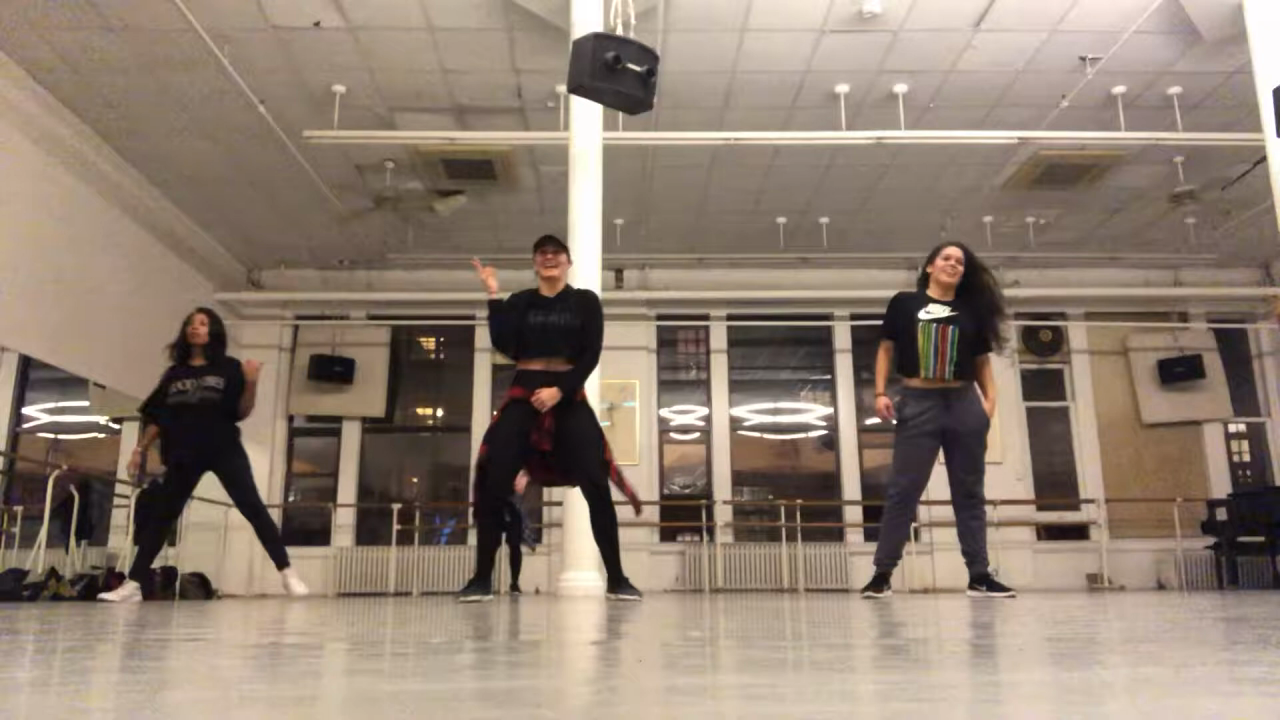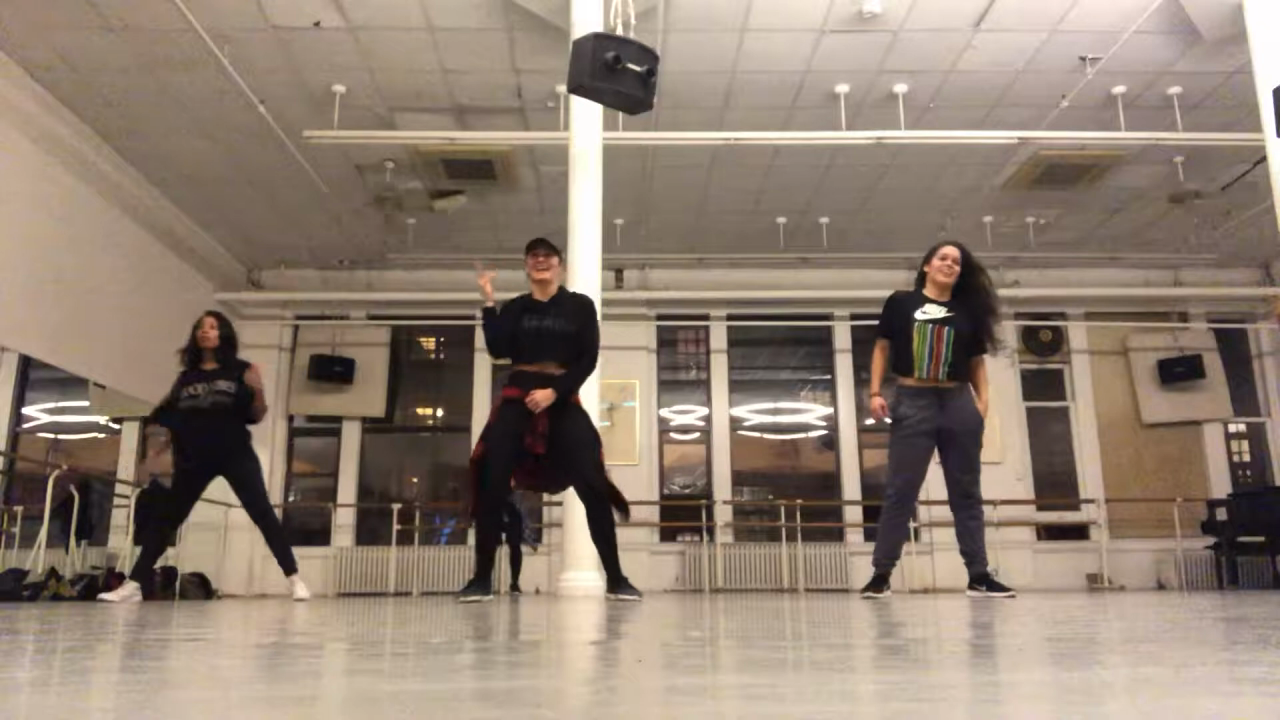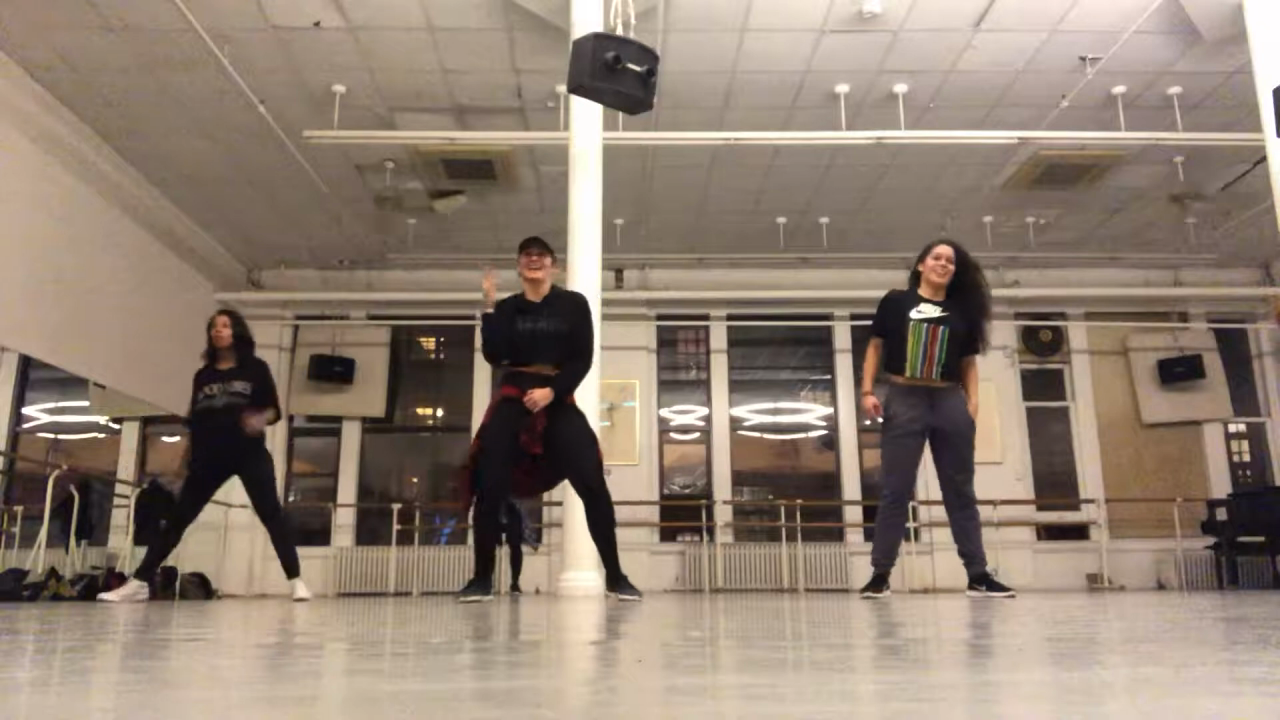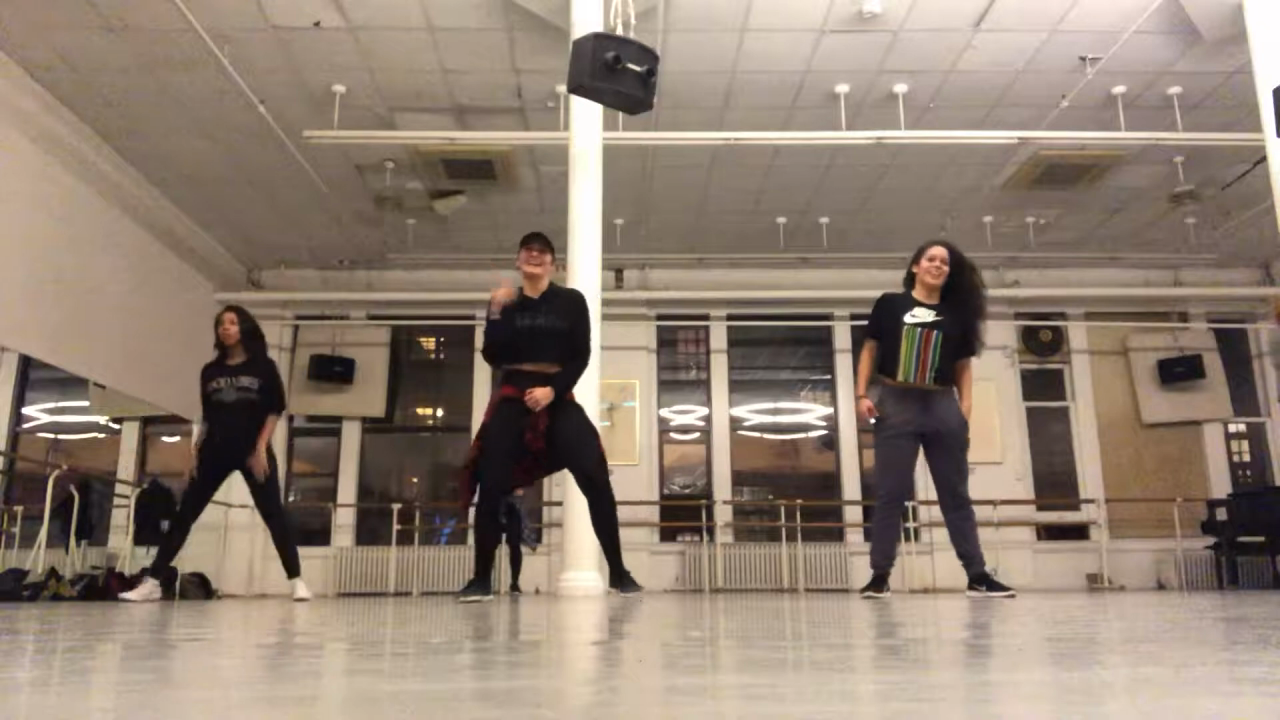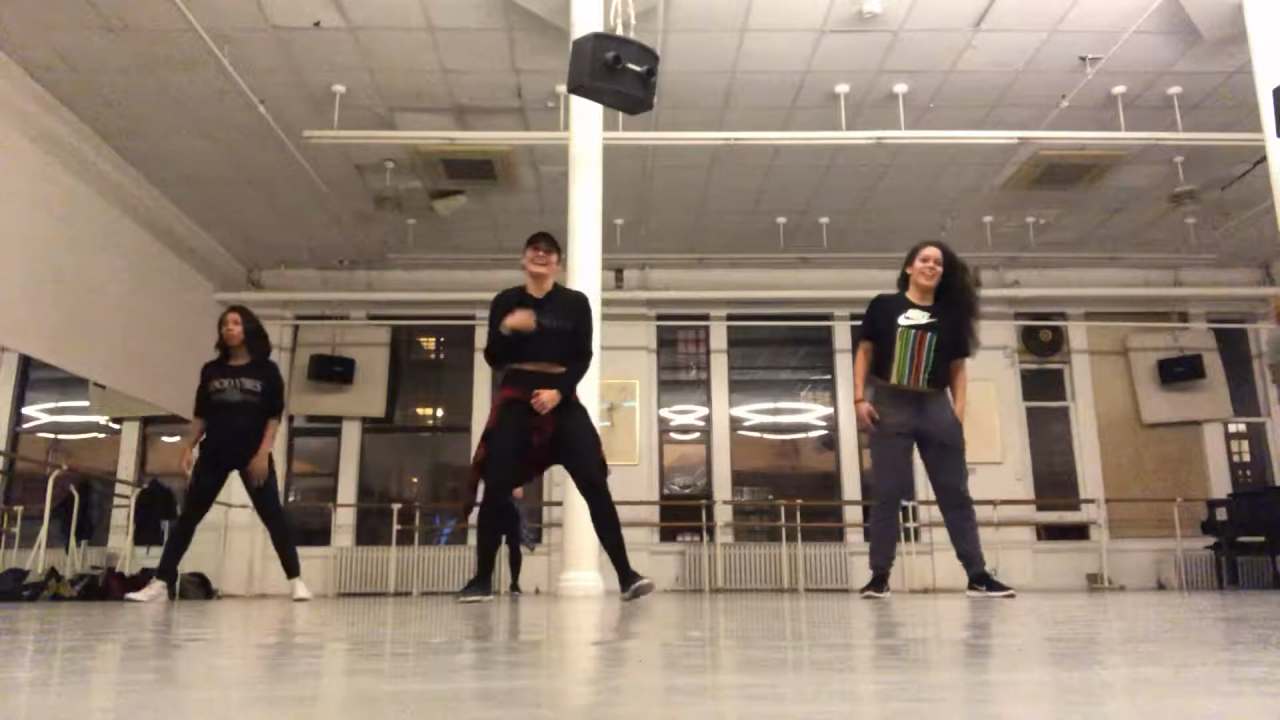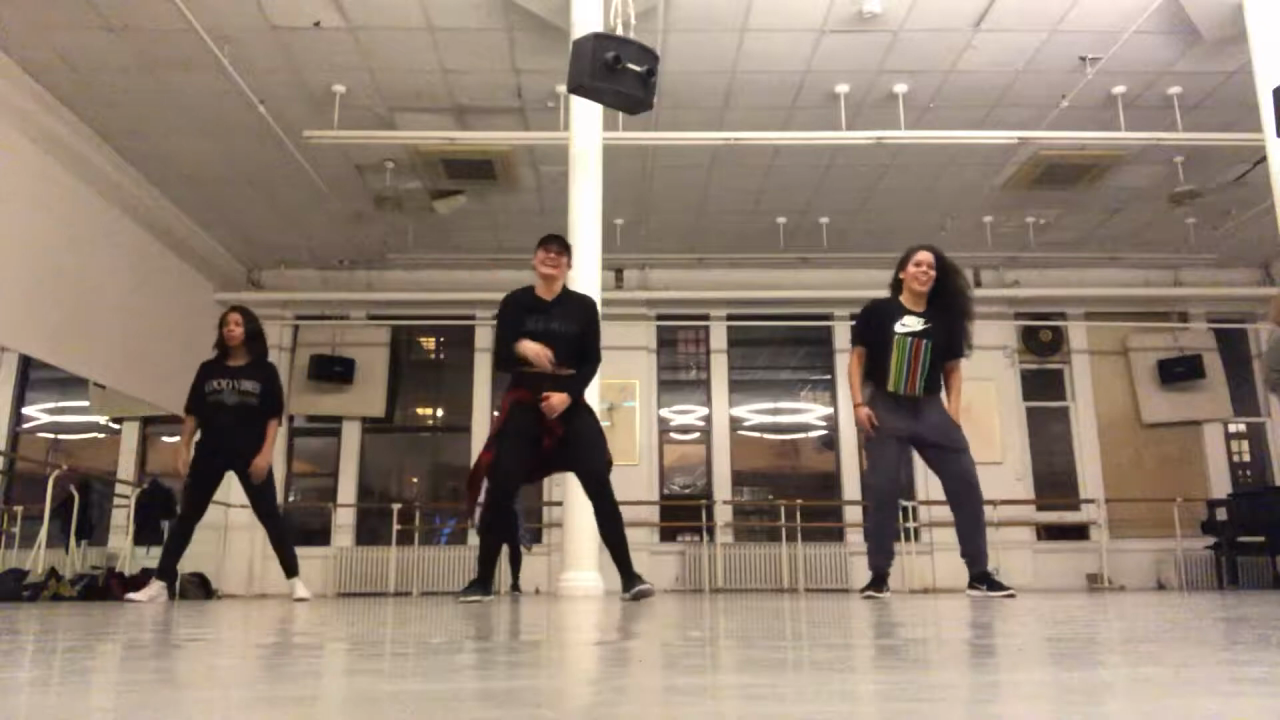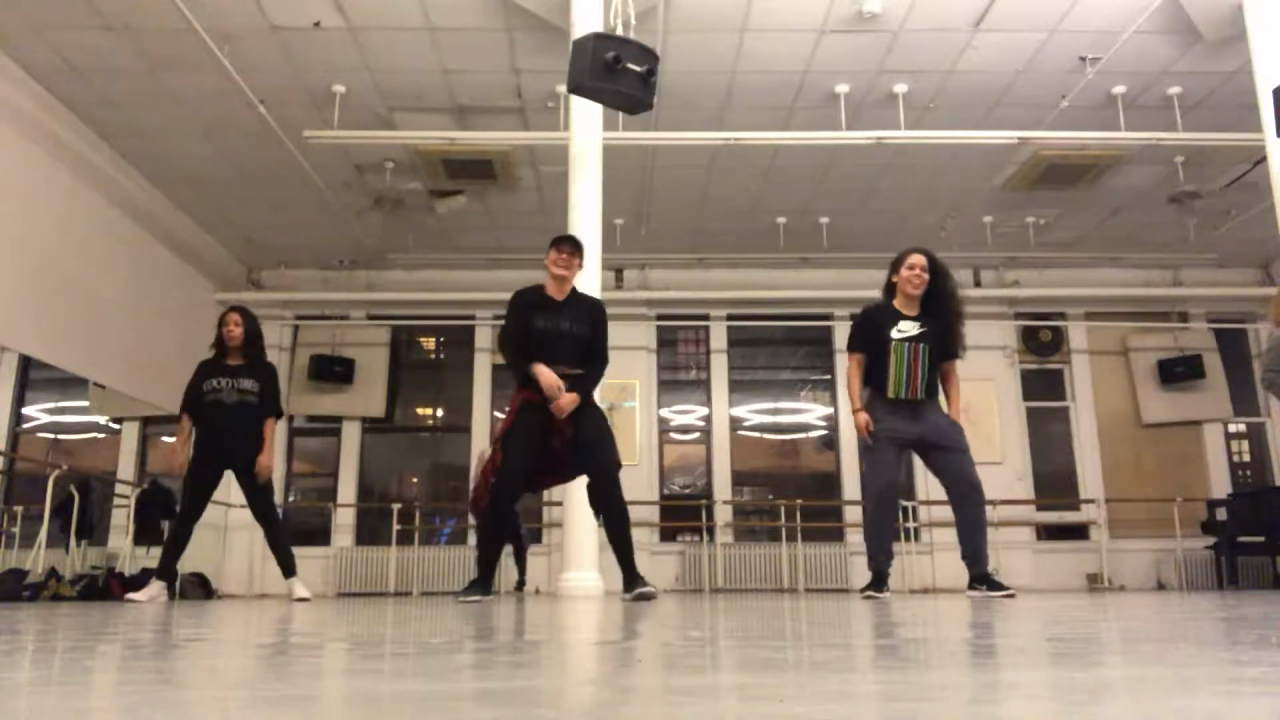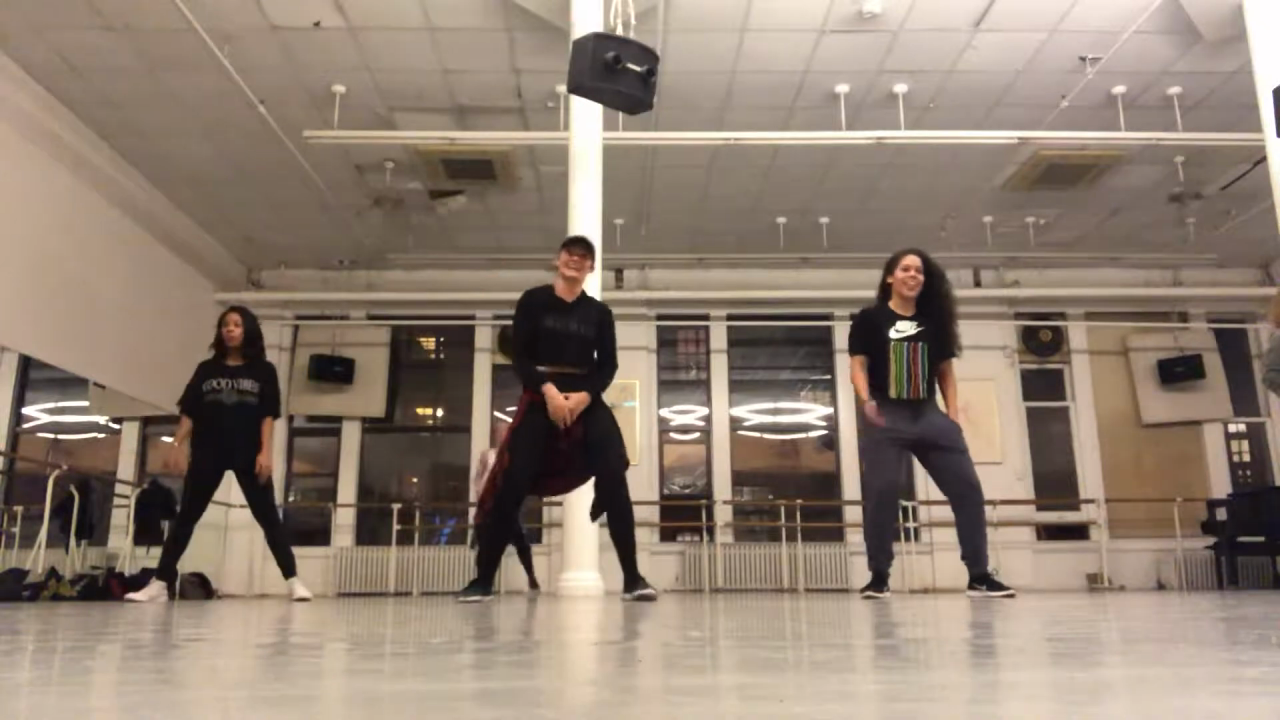
dt=0.1s
person 1, frame 1
left shoulder: (586, 301)
right shoulder: (520, 303)
left elbow: (591, 355)
right elbow: (503, 345)
left wrist: (560, 390)
right wrist: (493, 296)
left hip: (568, 397)
right hip: (523, 396)
left knee: (597, 484)
right knee: (493, 484)
left ankle: (616, 579)
right ankle: (482, 579)
person 1, frame 2
left shoulder: (580, 305)
right shoulder: (515, 308)
left elbow: (589, 359)
right elbow: (498, 351)
left wrist: (554, 391)
right wrist: (489, 303)
left hip: (563, 399)
right hip: (517, 398)
left knee: (593, 486)
right knee: (491, 484)
left ankle: (615, 579)
right ankle: (482, 579)
person 1, frame 3
left shoulder: (574, 304)
right shoulder: (508, 307)
left elbow: (583, 359)
right elbow: (493, 357)
left wrist: (552, 390)
right wrist: (490, 308)
left hip: (558, 399)
right hip: (513, 399)
left knee: (592, 484)
right knee: (490, 486)
left ankle: (615, 577)
right ankle: (482, 579)
person 1, frame 4
left shoulder: (572, 301)
right shoulder: (507, 304)
left elbow: (581, 356)
right elbow: (493, 358)
left wrist: (553, 389)
right wrist: (495, 312)
left hip: (558, 397)
right hip: (512, 398)
left knee: (595, 479)
right knee: (490, 486)
left ankle: (618, 573)
right ankle: (481, 580)
person 1, frame 5
left shoulder: (575, 303)
right shoulder: (506, 302)
left elbow: (583, 356)
right elbow: (493, 358)
left wrist: (558, 391)
right wrist: (506, 328)
left hip: (561, 397)
right hip: (516, 397)
left knee: (593, 482)
right knee: (496, 487)
left ankle: (626, 575)
right ankle: (482, 580)
person 1, frame 6
left shoulder: (583, 306)
right shoulder: (515, 303)
left elbow: (592, 360)
right elbow: (501, 360)
left wrist: (568, 395)
right wrist: (521, 346)
left hip: (570, 399)
right hip: (524, 399)
left knee: (600, 483)
right knee: (501, 488)
left ankle: (629, 576)
right ankle: (483, 580)
person 1, frame 7
left shoulder: (592, 309)
right shoulder: (524, 300)
left elbow: (599, 362)
right elbow: (511, 355)
left wrist: (578, 394)
right wrist: (538, 371)
left hip: (578, 400)
right hip: (533, 399)
left knee: (608, 482)
right knee: (506, 487)
left ankle: (631, 577)
right ankle: (483, 580)
person 1, frame 8
left shoulder: (599, 312)
right shoulder: (533, 301)
left elbow: (608, 364)
right elbow: (519, 357)
left wrist: (587, 395)
right wrist: (547, 387)
left hip: (586, 400)
right hip: (540, 400)
left knee: (614, 483)
right knee: (511, 488)
left ankle: (632, 578)
right ankle: (483, 580)
person 2, frame 1
left shoulder: (973, 311)
right shoulder: (904, 304)
left elbow: (982, 360)
right elbow: (886, 350)
left wrist: (990, 396)
right wrist: (880, 393)
left hip: (963, 403)
right hip: (918, 402)
left knee: (969, 491)
right knee: (904, 489)
left ankle: (979, 576)
right ankle: (882, 574)
person 2, frame 2
left shoulder: (968, 311)
right shoulder: (901, 303)
left elbow: (977, 362)
right elbow: (882, 349)
left wrist: (982, 398)
right wrist: (875, 392)
left hip: (957, 403)
right hip: (912, 401)
left knee: (966, 490)
right knee: (900, 488)
left ankle: (979, 576)
right ankle: (881, 574)
person 2, frame 3
left shoulder: (963, 311)
right shoulder: (896, 302)
left elbow: (968, 362)
right elbow: (875, 348)
left wrist: (972, 401)
right wrist: (867, 391)
left hip: (949, 402)
right hip: (904, 400)
left knee: (960, 490)
right knee: (896, 489)
left ankle: (978, 576)
right ankle: (880, 575)
person 2, frame 4
left shoulder: (957, 314)
right shoulder: (890, 305)
left elbow: (963, 365)
right elbow: (870, 350)
left wrist: (965, 404)
right wrist: (862, 394)
left hip: (941, 405)
right hip: (897, 402)
left knee: (955, 491)
right knee: (891, 490)
left ankle: (977, 576)
right ankle: (880, 576)
person 2, frame 5
left shoulder: (951, 314)
right shoulder: (884, 306)
left elbow: (957, 366)
right elbow: (864, 353)
left wrist: (959, 406)
right wrist: (860, 398)
left hip: (935, 406)
right hip: (890, 405)
left knee: (955, 490)
right knee: (889, 490)
left ankle: (977, 576)
right ankle: (880, 576)
person 2, frame 6
left shoulder: (945, 318)
right shoulder: (877, 311)
left elbow: (952, 368)
right elbow: (858, 357)
left wrist: (954, 408)
right wrist: (859, 403)
left hip: (930, 411)
right hip: (887, 409)
left knee: (966, 487)
right knee: (883, 490)
left ankle: (978, 574)
right ankle: (879, 576)
person 2, frame 7
left shoulder: (939, 320)
right shoulder: (872, 317)
left elbow: (948, 370)
right elbow: (855, 365)
left wrist: (954, 413)
right wrist: (858, 409)
left hip: (929, 414)
right hip: (885, 415)
left knee: (969, 488)
right knee: (881, 492)
left ankle: (979, 576)
right ankle: (879, 576)
person 2, frame 8
left shoulder: (935, 320)
right shoulder: (870, 319)
left elbow: (945, 370)
right elbow: (858, 366)
left wrist: (953, 413)
right wrist: (866, 402)
left hip: (928, 414)
right hip: (885, 416)
left knee: (968, 488)
right knee: (881, 492)
left ankle: (979, 576)
right ankle: (879, 576)
person 3, frame 1
left shoulder: (229, 367)
right shoulder: (174, 373)
left elbow: (240, 412)
right elbow: (157, 416)
left wrist: (249, 385)
right wrist: (139, 450)
left hip: (226, 451)
right hip: (183, 456)
left knee: (253, 509)
right knee: (161, 516)
left ankle: (288, 576)
right ankle: (133, 584)
person 3, frame 2
left shoulder: (239, 370)
right shoulder: (186, 377)
left elbow: (255, 416)
right elbow: (170, 420)
left wrist: (258, 391)
right wrist: (154, 455)
left hip: (236, 454)
right hip: (193, 459)
left knee: (263, 513)
right knee: (167, 519)
left ankle: (294, 580)
right ankle: (134, 584)
person 3, frame 3
left shoulder: (255, 369)
right shoulder: (203, 376)
left elbow: (272, 411)
right elbow: (197, 422)
left wrist: (260, 420)
right wrist: (189, 455)
left hip: (251, 455)
right hip: (209, 459)
left knee: (273, 515)
right knee: (178, 518)
left ankle: (296, 582)
right ankle: (139, 583)
person 3, frame 4
left shoulder: (263, 367)
right shoulder: (210, 370)
left elbow: (273, 411)
right elbow: (208, 417)
left wrist: (261, 447)
right wrist: (196, 450)
left hip: (253, 453)
right hip: (215, 453)
left knee: (274, 515)
right knee: (184, 514)
left ankle: (296, 582)
right ankle: (152, 582)
person 3, frame 5
left shoulder: (266, 369)
right shoulder: (211, 370)
left elbow: (274, 416)
right elbow: (201, 415)
left wrist: (263, 452)
right wrist: (188, 449)
left hip: (253, 455)
right hip: (213, 454)
left knee: (274, 516)
right knee: (189, 516)
left ankle: (296, 582)
right ankle: (161, 583)
person 3, frame 6
left shoulder: (264, 370)
right shoulder: (208, 370)
left elbow: (274, 416)
right elbow: (193, 413)
left wrist: (265, 454)
right wrist: (184, 448)
left hip: (250, 455)
right hip: (209, 453)
left knee: (271, 516)
right knee: (187, 516)
left ankle: (295, 581)
right ankle: (160, 584)
person 3, frame 7
left shoulder: (263, 370)
right shoulder: (206, 369)
left elbow: (270, 415)
right elbow: (190, 412)
left wrist: (267, 452)
right wrist: (180, 446)
left hip: (249, 454)
right hip: (207, 453)
left knee: (267, 516)
right knee: (186, 516)
left ankle: (293, 581)
right ankle: (160, 584)
person 3, frame 8
left shoulder: (263, 370)
right shoulder: (206, 369)
left elbow: (268, 415)
right elbow: (189, 412)
left wrist: (266, 452)
right wrist: (178, 445)
left hip: (248, 455)
right hip: (208, 454)
left knee: (268, 517)
right knee: (186, 516)
left ankle: (293, 581)
right ankle: (160, 584)
